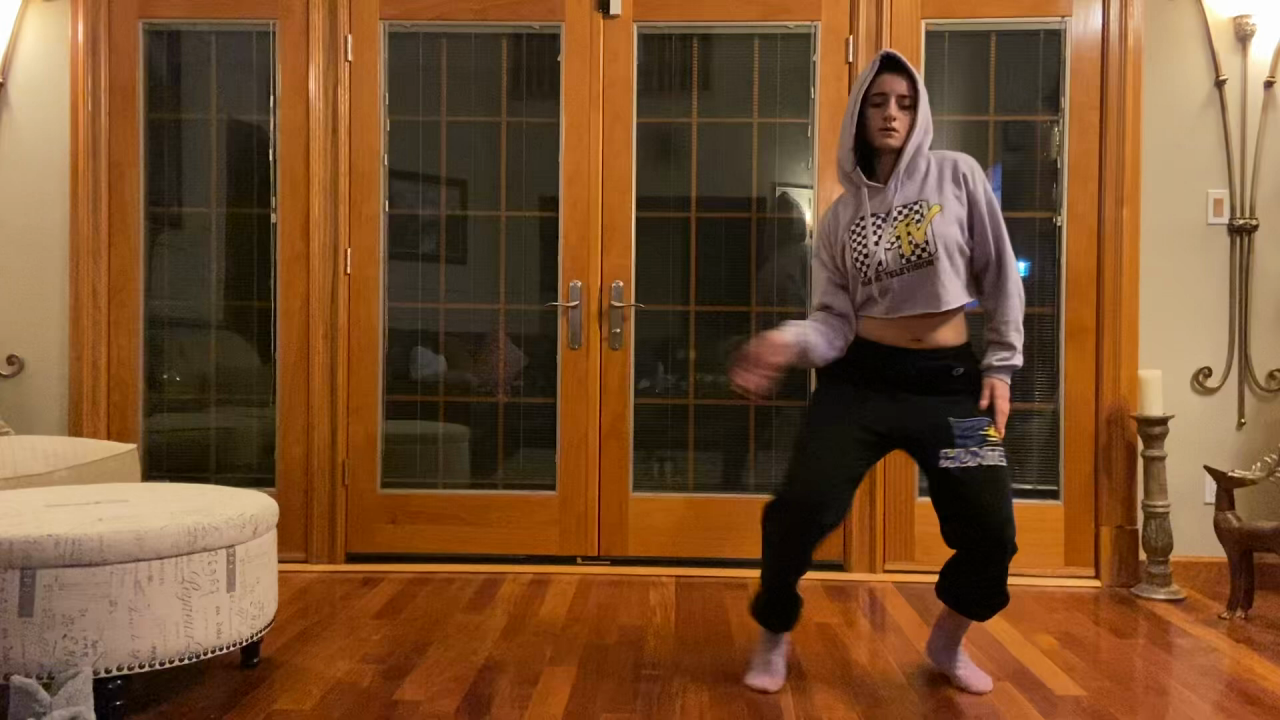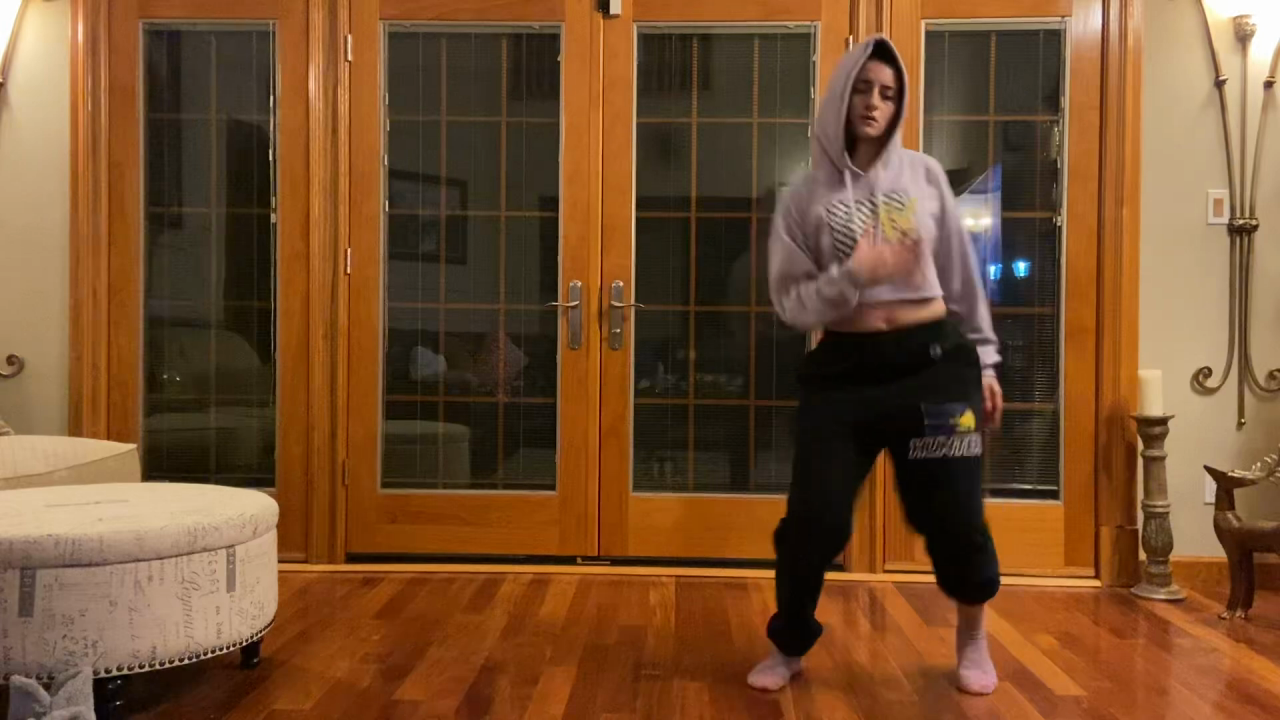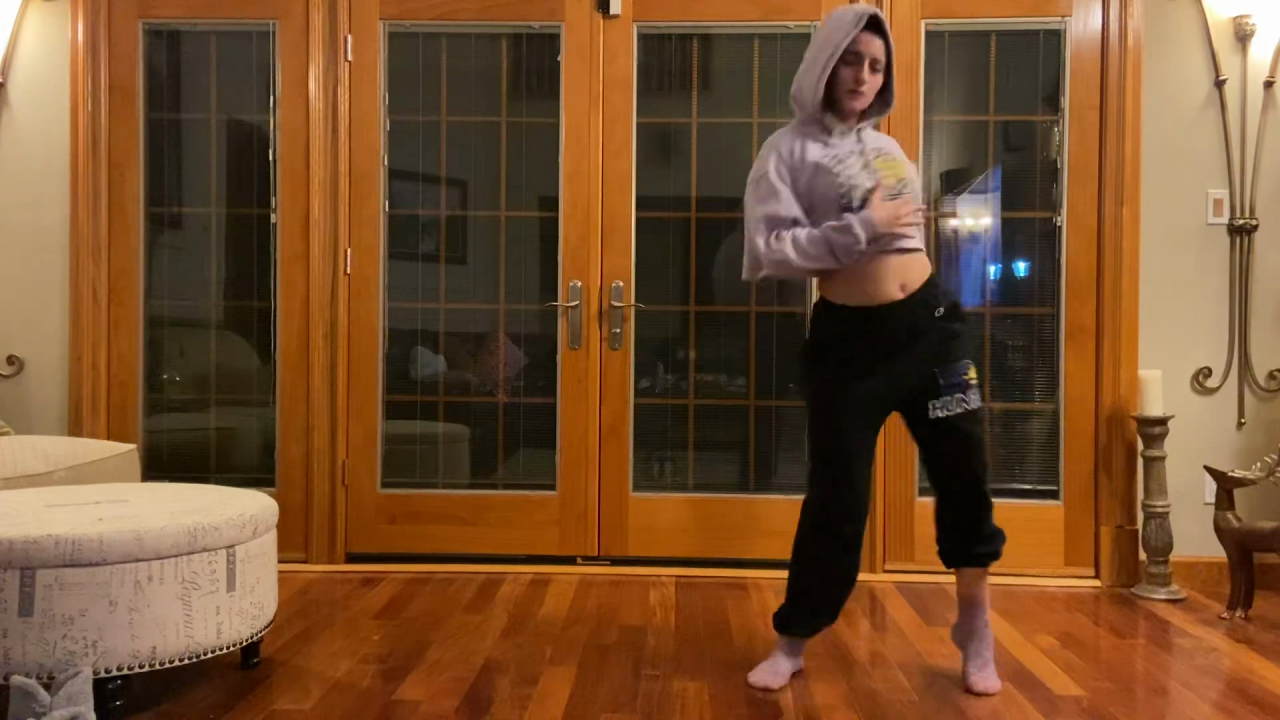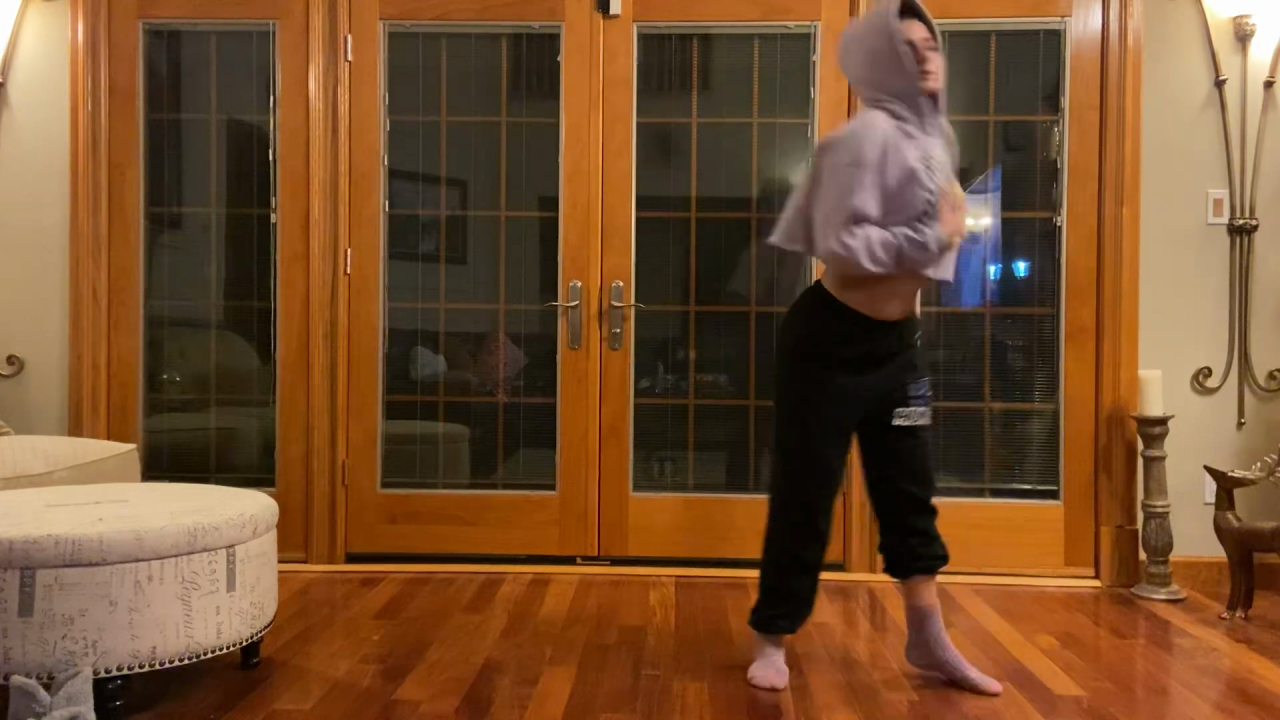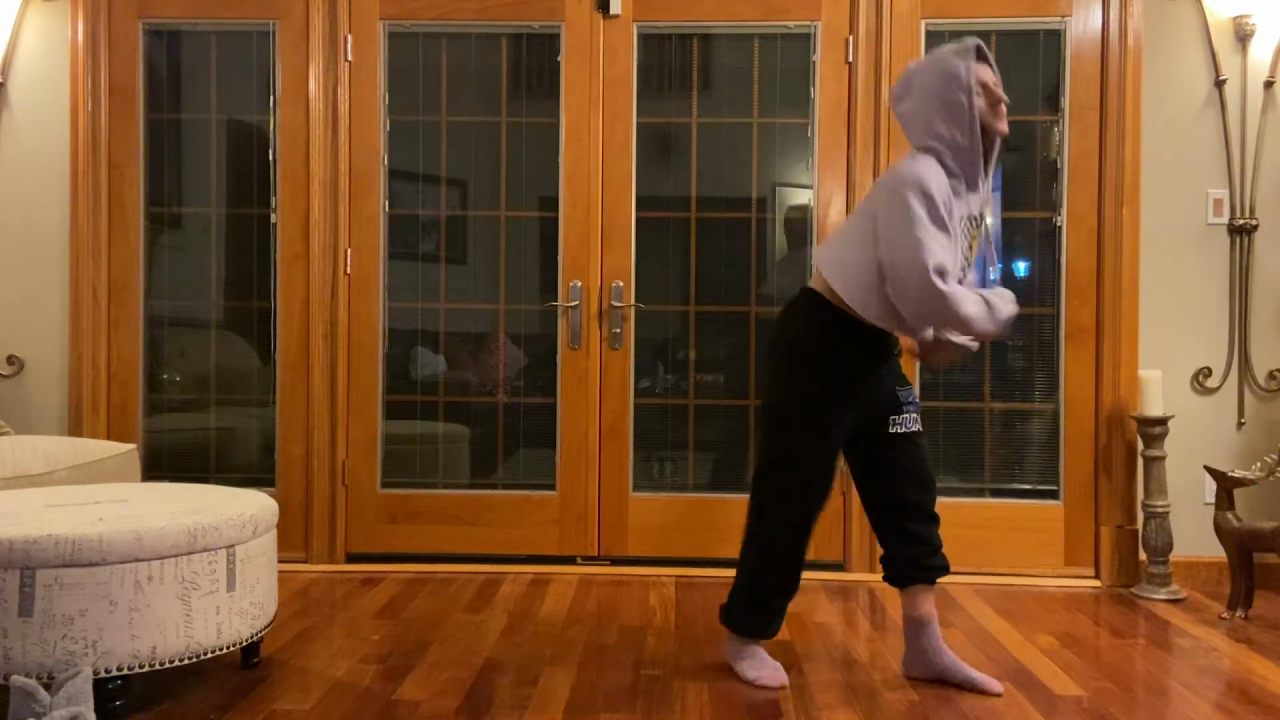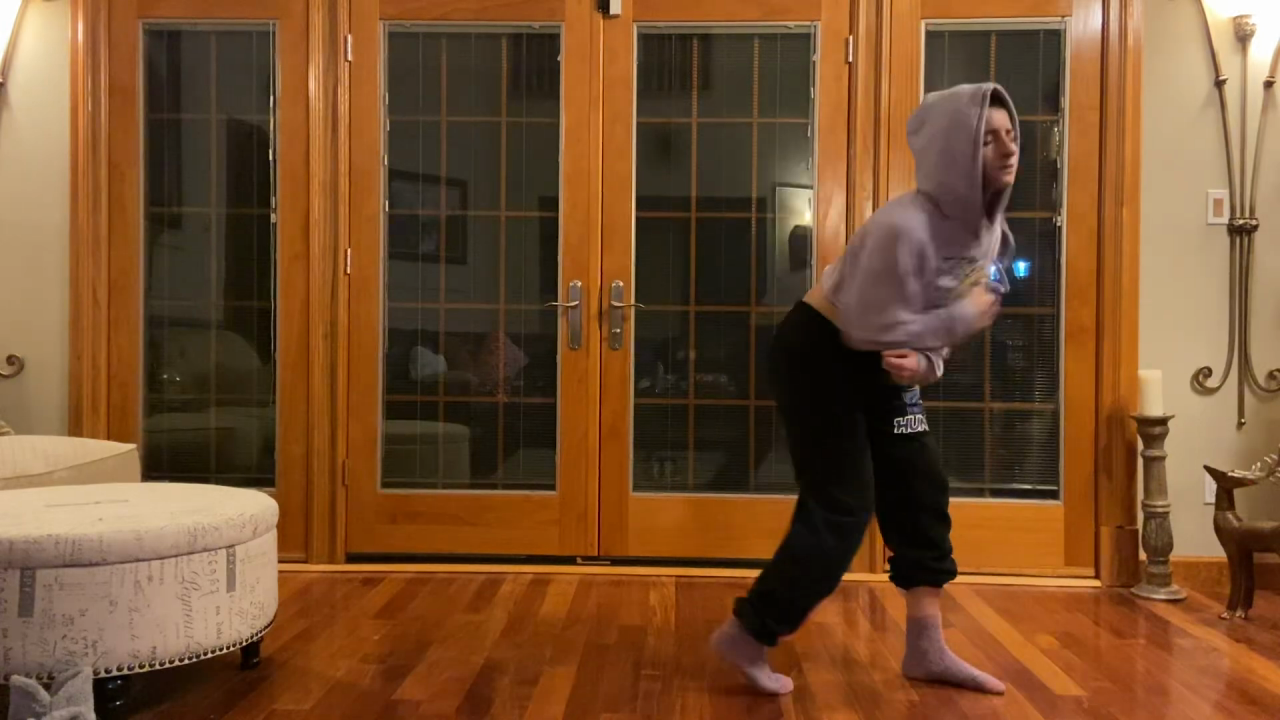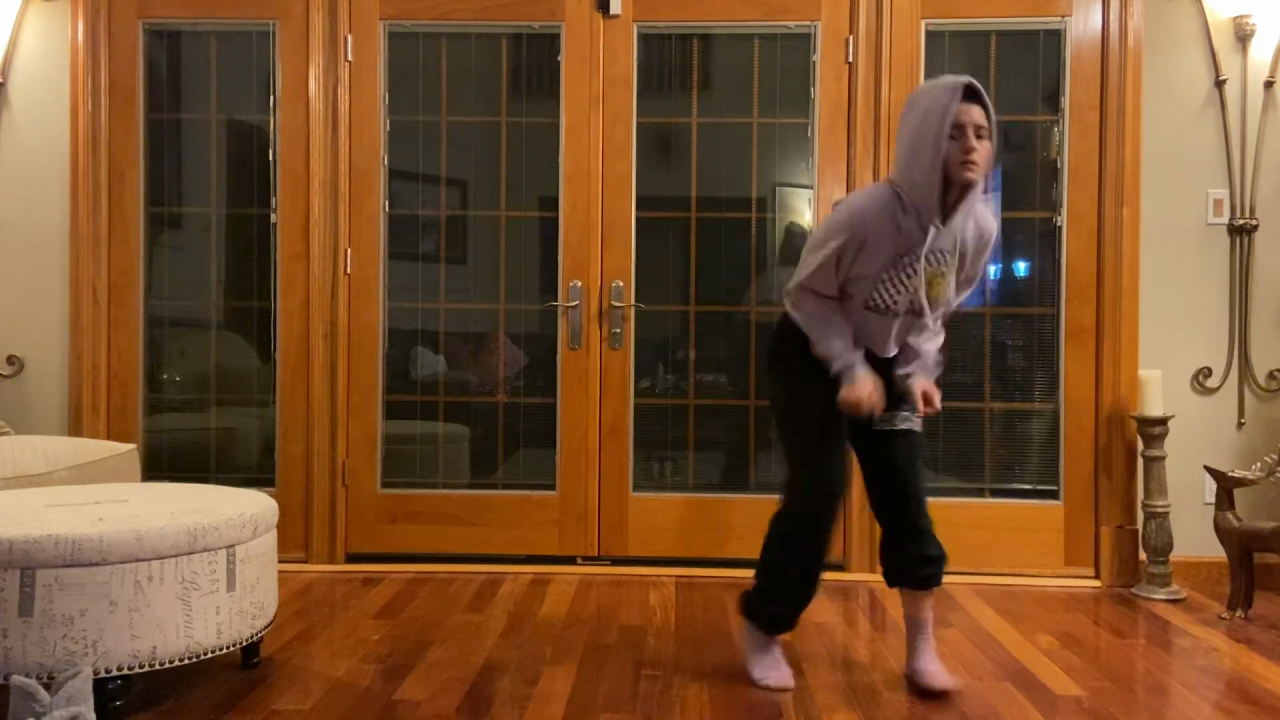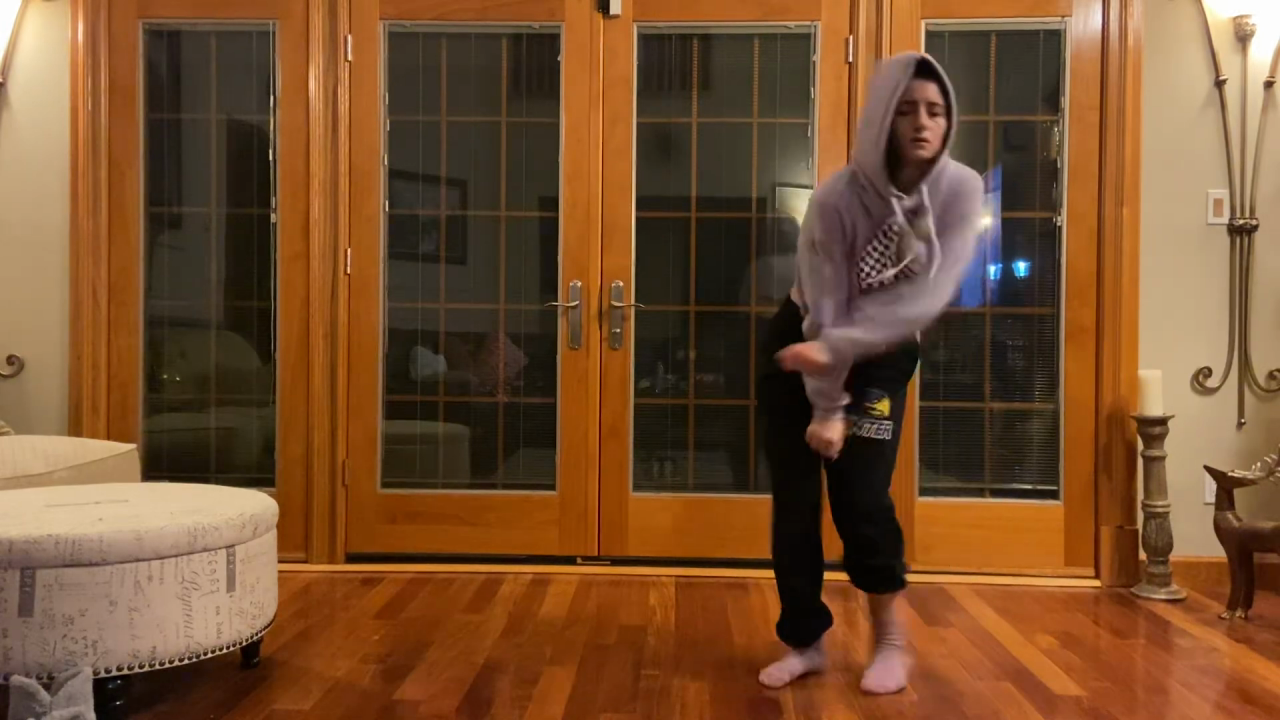
dt=0.2s
person 1, frame 1
left shoulder: (957, 175)
right shoulder: (842, 214)
left elbow: (1000, 273)
right elbow: (829, 317)
left wrist: (1001, 363)
right wrist: (784, 346)
left hip: (950, 378)
right hip: (863, 378)
left knee: (989, 531)
right knee: (800, 503)
left ankle: (948, 640)
right ankle: (772, 635)
person 1, frame 2
left shoulder: (923, 173)
right shoulder: (805, 195)
left elbow: (960, 270)
right elbow: (791, 300)
left wrist: (982, 356)
right wrist: (853, 274)
left hip: (933, 361)
right hip: (843, 368)
left knee: (953, 513)
right knee: (815, 520)
left ankle: (972, 641)
right ankle: (788, 648)
person 1, frame 3
left shoulder: (881, 146)
right shoulder: (787, 151)
right elbow: (773, 247)
right wrist: (863, 228)
left hip: (926, 324)
right hip: (849, 340)
left knee: (964, 477)
right knee: (840, 498)
left ankle: (975, 634)
right ankle: (792, 641)
person 1, frame 4
left shoulder: (929, 135)
right shoulder: (866, 138)
right elbow: (844, 244)
right wrist: (933, 238)
left hip: (893, 343)
right hip: (830, 340)
left knee: (909, 486)
right knee: (806, 491)
left ankle: (928, 639)
right ankle: (771, 637)
person 1, frame 5
left shoulder: (971, 183)
right shoulder: (917, 182)
left elbow: (951, 297)
right elbow: (930, 298)
left wrist: (947, 335)
right wrist: (999, 309)
left hip: (874, 353)
right hip: (820, 344)
left knee: (908, 488)
right knee: (793, 494)
left ankle: (925, 646)
right ankle: (743, 633)
person 1, frame 6
left shoulder: (991, 233)
right shoulder: (909, 227)
left elbow: (940, 322)
right elbow: (870, 325)
left wrist: (923, 357)
right wrist: (961, 319)
left hip: (880, 365)
right hip: (818, 357)
left knee: (922, 490)
right knee: (843, 506)
left ankle: (927, 647)
right ankle: (746, 634)
person 1, frame 7
left shoulder: (979, 228)
right shoulder: (867, 214)
left elbow: (933, 312)
right elbow: (805, 294)
left wrist: (923, 371)
right wrist: (850, 370)
left hip: (887, 362)
right hip: (811, 357)
left knee: (902, 494)
right knee: (818, 490)
left ankle: (921, 647)
right ankle: (762, 627)
person 1, frame 8
left shoulder: (961, 192)
right shoulder: (839, 197)
left elbow: (926, 298)
right elbow: (823, 302)
left wrist: (837, 344)
right wrist: (824, 408)
left hip: (880, 353)
right hip: (798, 343)
left knee: (861, 495)
right knee: (794, 495)
left ankle: (892, 643)
right ankle: (803, 638)
